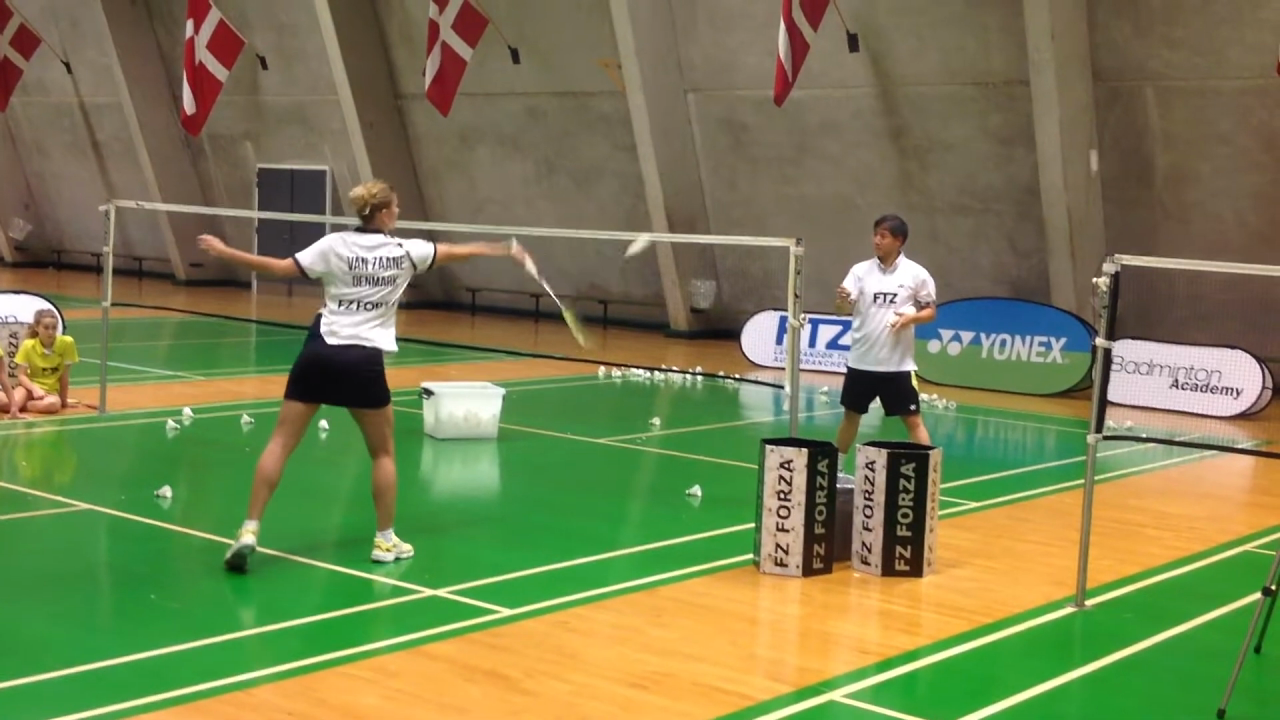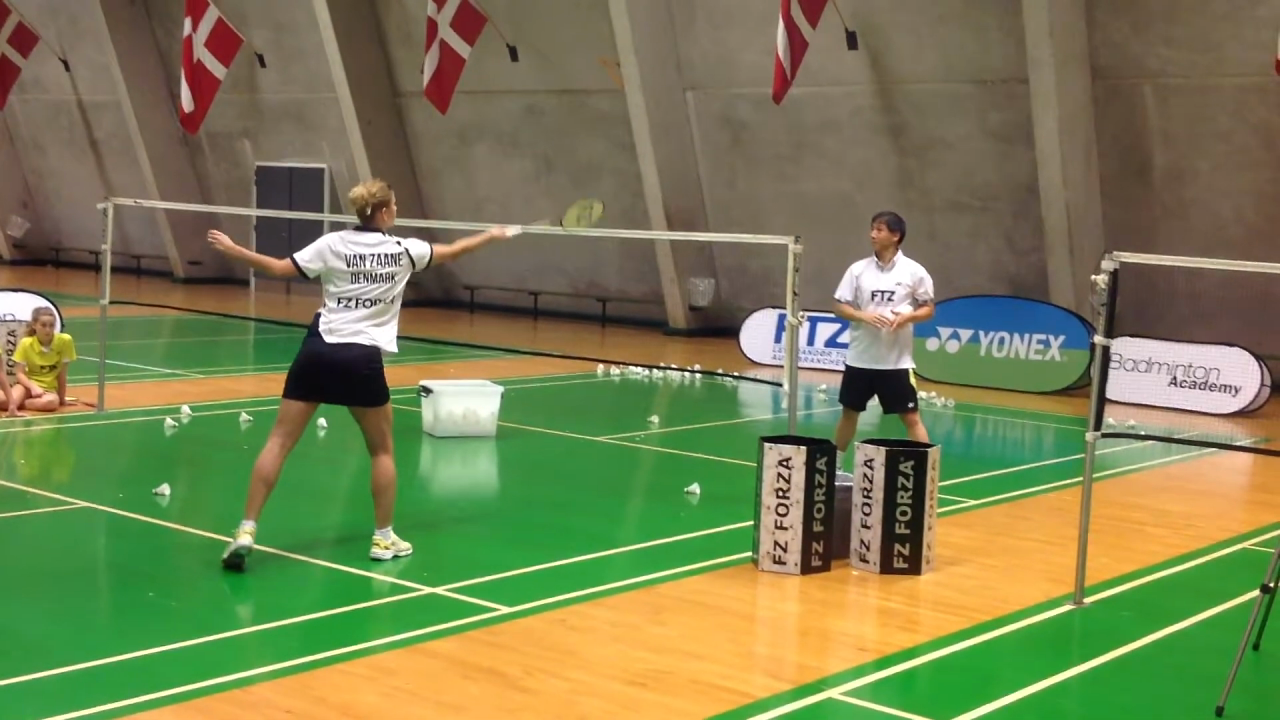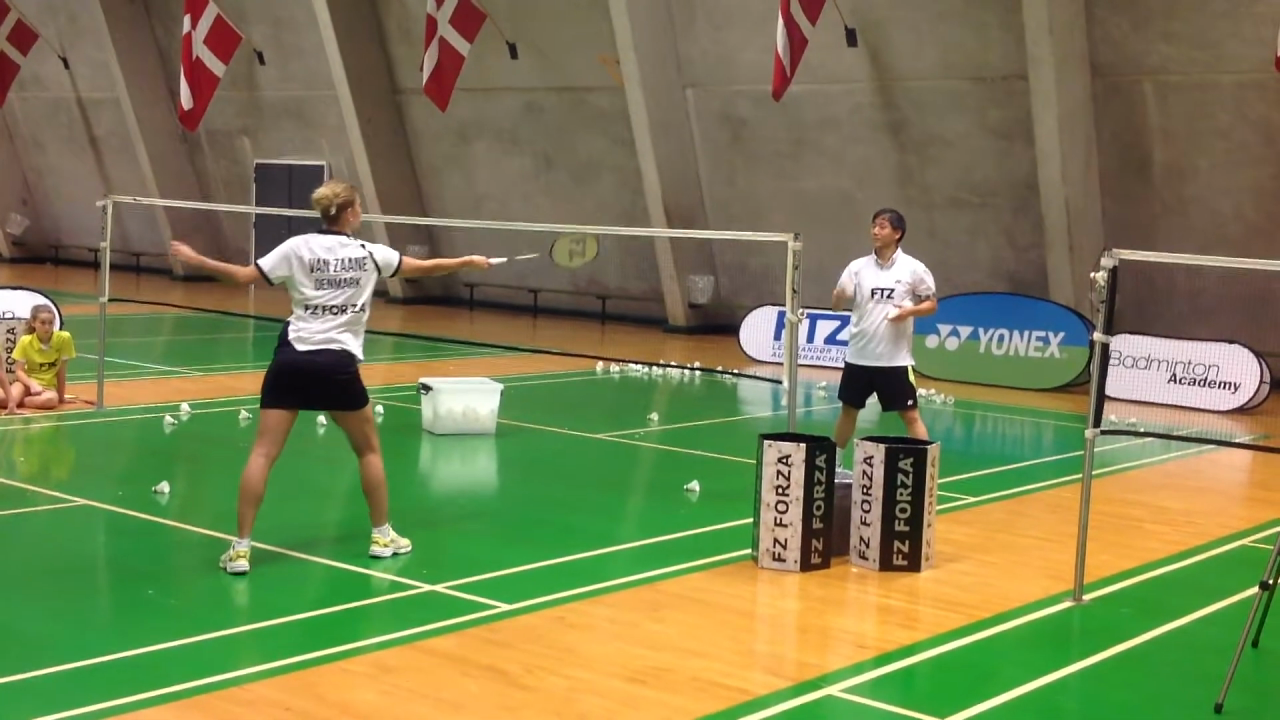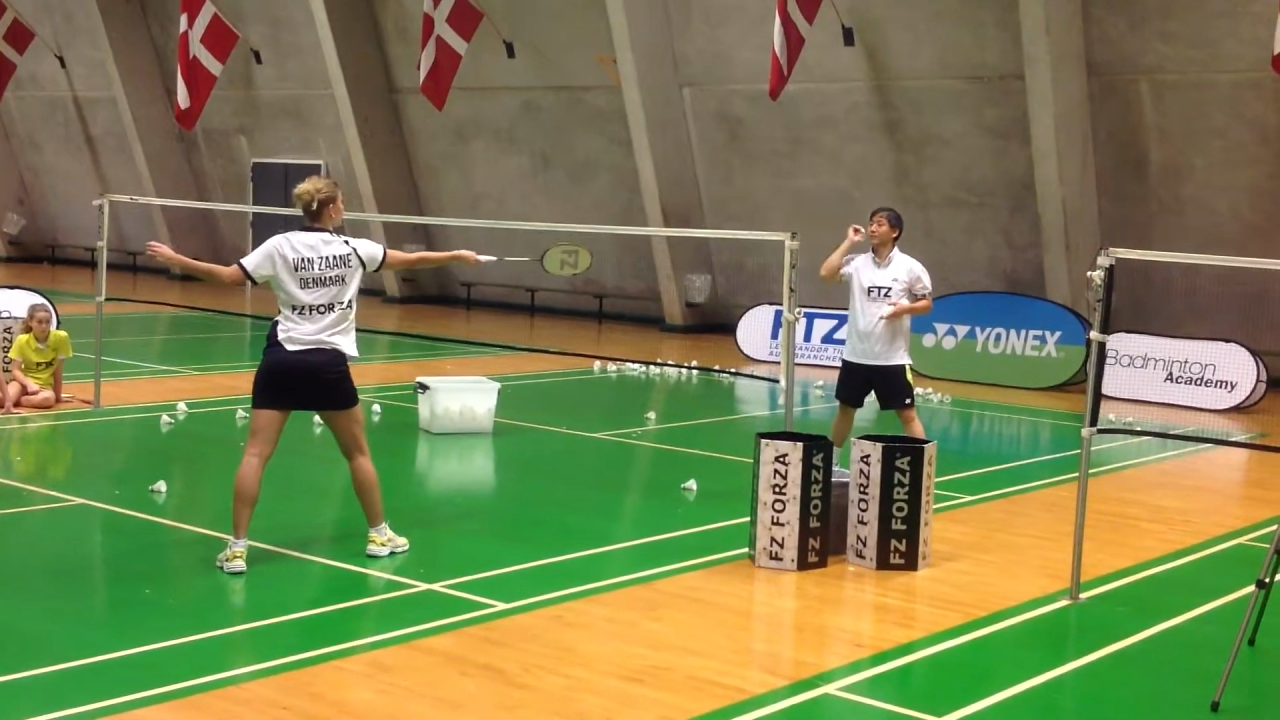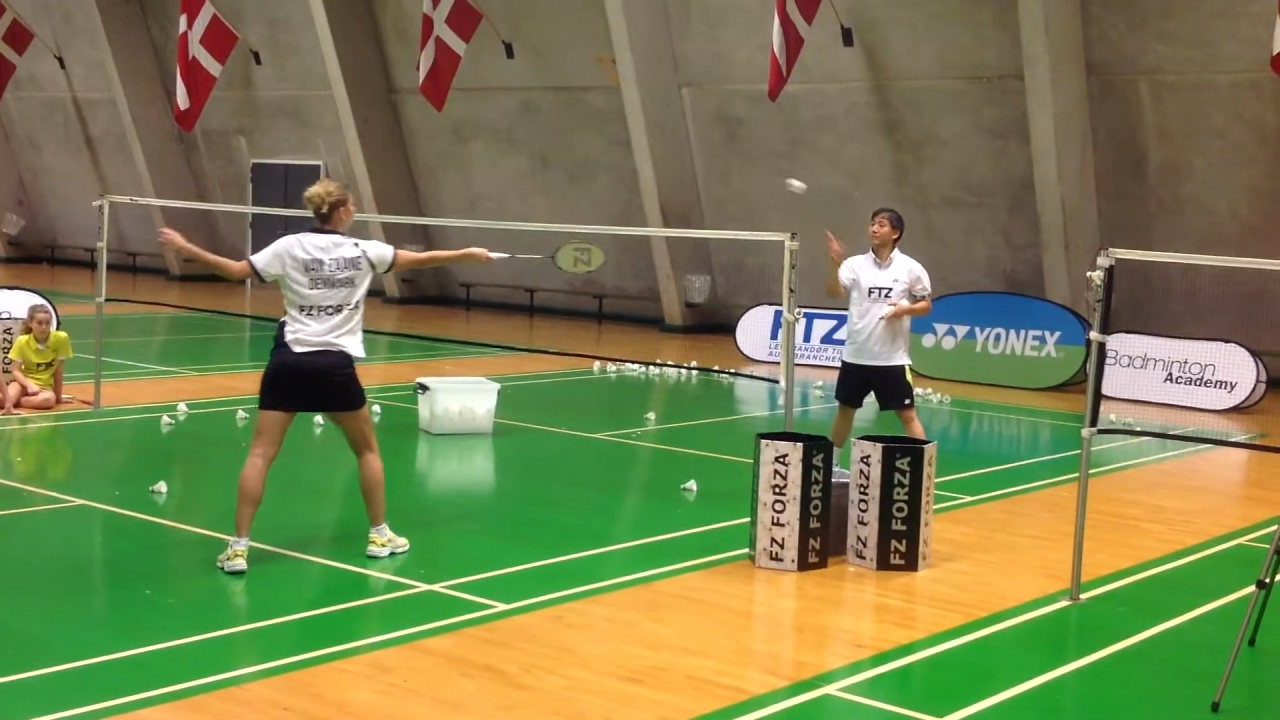
dt=0.3s
person 1, frame 1
left shoulder: (335, 244)
right shoulder: (405, 251)
left elbow: (280, 268)
right elbow: (457, 251)
left wrist: (227, 253)
right wrist: (504, 250)
left hip: (318, 355)
right hip: (363, 362)
left knee: (280, 443)
right knee: (382, 452)
left ankle: (249, 530)
right ankle: (385, 540)
person 1, frame 2
left shoulder: (333, 243)
right shoulder: (403, 250)
left elbow: (279, 269)
right elbow: (451, 251)
left wrist: (232, 249)
right wrist: (491, 235)
left hip: (317, 353)
right hip: (362, 360)
left knee: (278, 442)
right knee: (382, 450)
left ankle: (246, 531)
right ankle: (384, 538)
person 1, frame 3
left shoulder: (298, 247)
right shoulder: (369, 254)
left elbow: (245, 276)
right elbow: (424, 267)
left wrist: (196, 259)
right wrist: (468, 261)
left hip: (292, 361)
right hip: (338, 365)
left knee: (263, 453)
right knee: (369, 450)
left ankle: (241, 547)
right ankle: (383, 535)
person 1, frame 4
left shoulder: (280, 246)
right shoulder: (354, 249)
left elbow: (228, 276)
right elbow: (411, 260)
left wrist: (176, 260)
right wrist: (456, 255)
left hip: (281, 361)
right hip: (328, 364)
left knee: (256, 454)
right knee: (358, 452)
left ankle: (237, 548)
right ankle: (379, 534)
person 1, frame 5
left shoulder: (290, 247)
right shoulder: (362, 251)
left elbow: (236, 271)
right elbow: (421, 259)
left wrist: (187, 248)
right wrist: (468, 253)
left hip: (288, 362)
right hip: (334, 365)
left knee: (261, 455)
right knee: (367, 450)
left ankle: (237, 547)
right ankle: (379, 535)
person 2, frame 1
left shoulder: (917, 274)
right shoulder: (860, 270)
left elbow: (931, 310)
right elbow: (842, 308)
left wrist: (911, 317)
right wrist: (844, 299)
left hip: (898, 364)
right hip: (861, 361)
left knee: (913, 420)
right knee: (851, 415)
right ankle: (836, 470)
person 2, frame 2
left shoulder: (914, 272)
right shoulder: (858, 269)
left elbow: (928, 309)
right elbow: (839, 306)
left wrist: (908, 316)
right wrist: (864, 316)
left hip: (897, 362)
right hip: (859, 359)
left knee: (911, 417)
right knee: (849, 413)
right ankle: (834, 467)
person 2, frame 3
left shoulder: (914, 268)
right shoulder: (858, 266)
left elbow: (931, 304)
right elbow: (837, 303)
left wrist: (911, 310)
right wrist: (840, 296)
left hip: (895, 358)
right hip: (859, 356)
left knee: (910, 415)
right knee: (848, 410)
right ankle: (834, 465)
person 2, frame 4
left shoulder: (910, 267)
right shoulder: (856, 262)
left elbow: (927, 303)
right elbow: (825, 274)
left wrist: (906, 308)
right wrist: (848, 242)
left hip: (893, 357)
right hip: (856, 355)
left knee: (907, 414)
right knee: (845, 409)
person 2, frame 5
left shoulder: (911, 268)
right shoulder: (855, 264)
left elbow: (926, 305)
right elbow: (833, 292)
left wrist: (906, 308)
right wrist: (835, 264)
left hip: (892, 358)
right hip: (856, 355)
left knee: (907, 414)
right knee: (845, 409)
